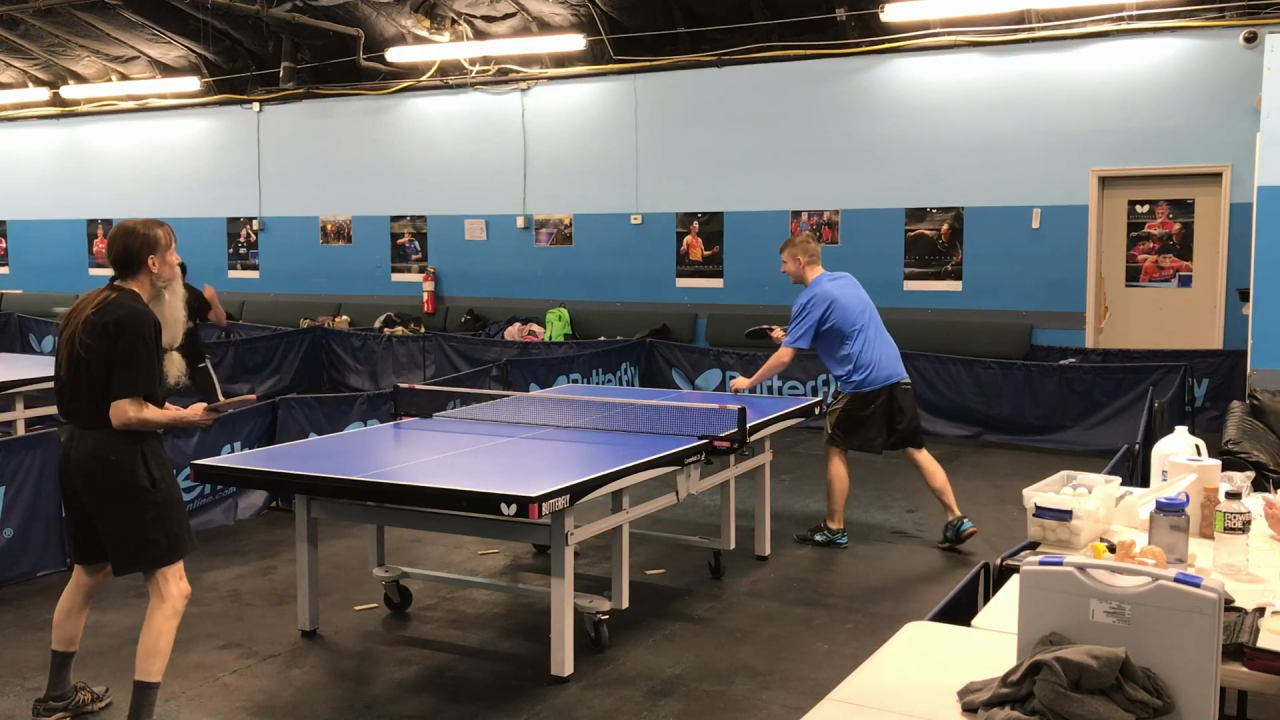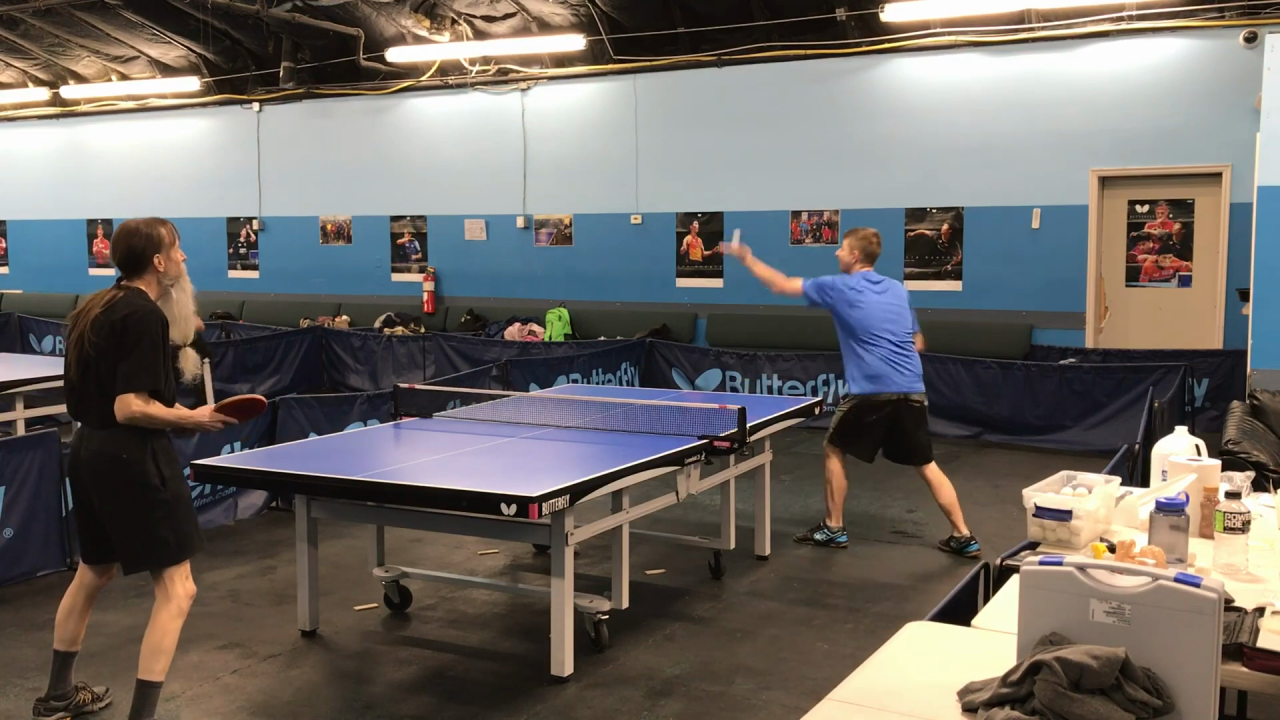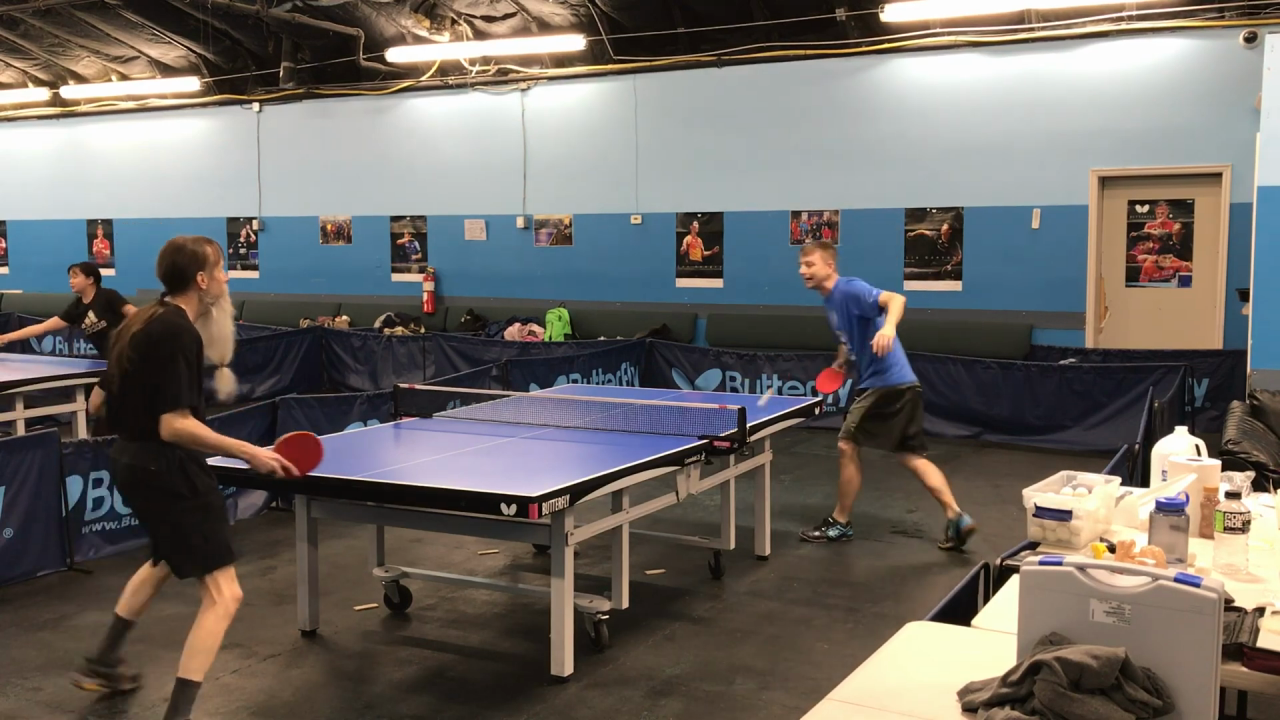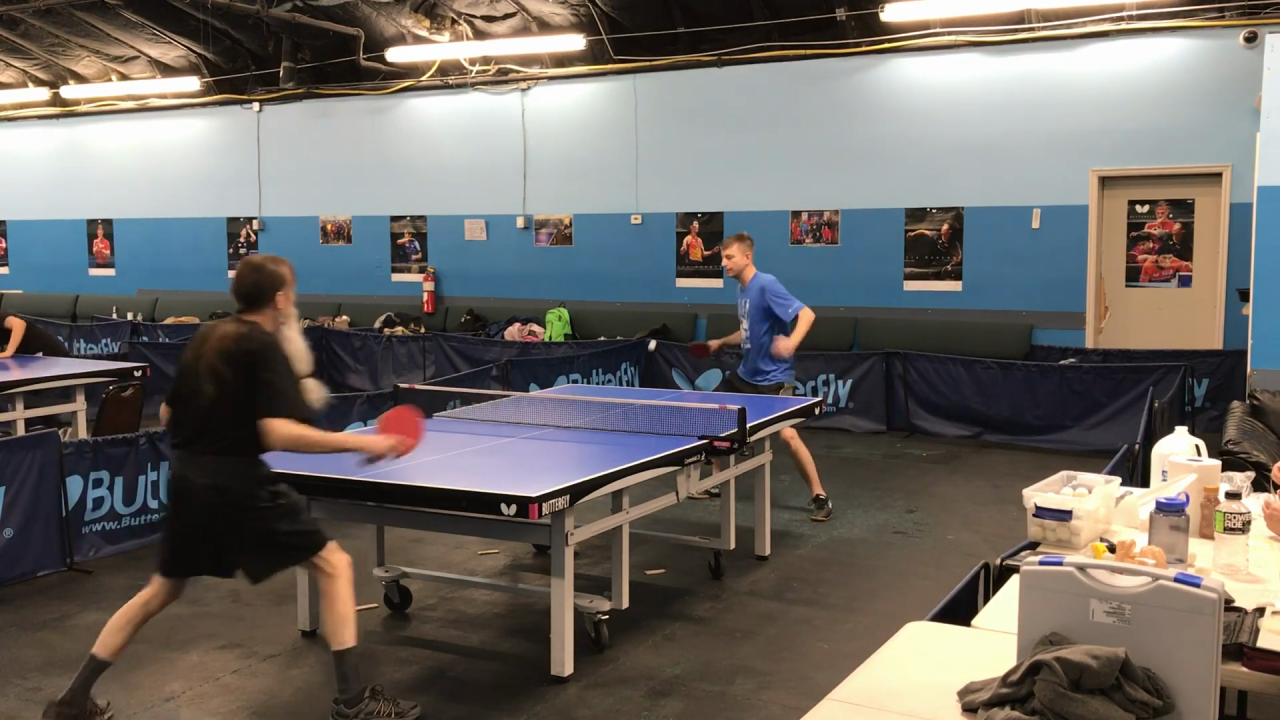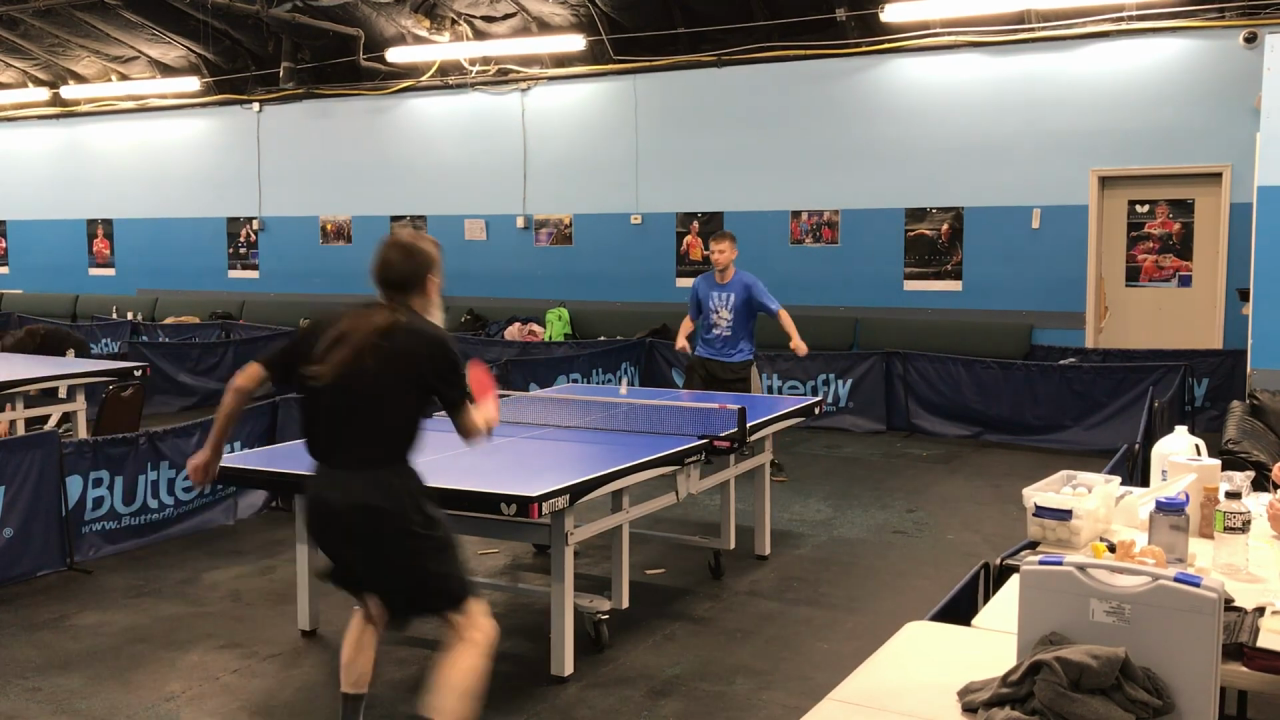
dt=1s
person 1, frame 1
left shoulder: (87, 309)
right shoulder: (135, 318)
right elbow: (126, 415)
left wrist: (156, 406)
right wrist: (185, 416)
left hip: (81, 453)
right hip: (123, 460)
left knee: (89, 572)
right knee: (171, 590)
person 1, frame 2
left shoulder: (95, 309)
right shoulder: (144, 316)
right elbow: (131, 409)
left wrist: (170, 410)
right wrist: (191, 418)
left hip: (90, 451)
right hip: (132, 459)
left knee: (94, 571)
right knee: (176, 589)
person 1, frame 3
left shoulder: (143, 322)
right shoulder: (179, 333)
left elbow: (115, 402)
right elbow: (175, 427)
right wrist: (250, 453)
left hip: (132, 461)
right hip: (164, 469)
left knee: (168, 558)
right knee: (222, 595)
left ankle: (103, 662)
person 1, frame 4
left shoulder: (206, 339)
right shoulder: (264, 350)
left elbow: (168, 415)
right elbow: (280, 433)
right wrist: (364, 442)
left hip: (187, 479)
right hip: (237, 483)
left knee: (162, 589)
right knee: (334, 566)
person 1, frame 5
left shoulder: (333, 330)
right shoulder: (432, 343)
left elbow: (242, 383)
right elbow: (470, 428)
left wrist: (210, 452)
right wrist: (488, 415)
left hip: (330, 495)
right hip: (390, 500)
left knee: (375, 607)
right knee: (474, 629)
person 2, frame 1
left shoulder: (810, 299)
right shoulder: (847, 280)
left elbow: (784, 357)
left wrist: (749, 382)
right wrist: (791, 337)
left hip: (861, 383)
right hip: (895, 375)
left knee: (836, 451)
right knee: (915, 450)
left ankle: (834, 529)
right ankle: (956, 519)
person 2, frame 2
left shoulder: (839, 287)
right shoulder: (899, 289)
left elbow: (783, 285)
right elbow: (917, 343)
left wrist: (747, 259)
left hip: (872, 391)
right hip: (912, 389)
left knee: (834, 450)
right knee: (926, 465)
left ankle: (834, 528)
right ankle: (963, 537)
person 2, frame 3
left shoulder: (851, 289)
right shoulder: (831, 301)
left elbow: (896, 299)
left wrist: (888, 328)
right wrist: (841, 360)
left hip: (885, 382)
right hip: (901, 383)
left knee: (847, 446)
right knee: (913, 456)
left ankle: (840, 522)
right ankle: (956, 517)
person 2, frame 4
left shoulder: (766, 285)
right shoulder: (742, 290)
left elbow: (807, 315)
left wrist: (792, 342)
right wrist: (721, 342)
left hip: (773, 378)
right hip: (744, 375)
left knee: (787, 435)
left ankle: (820, 496)
right ankle: (716, 482)
person 2, frame 5
left shoulder: (748, 283)
right shoulder: (701, 283)
left elbow: (779, 311)
right elbow: (691, 318)
left wrist: (796, 338)
right wrist: (681, 337)
left hip: (739, 360)
right hip: (705, 358)
left ankle: (770, 460)
